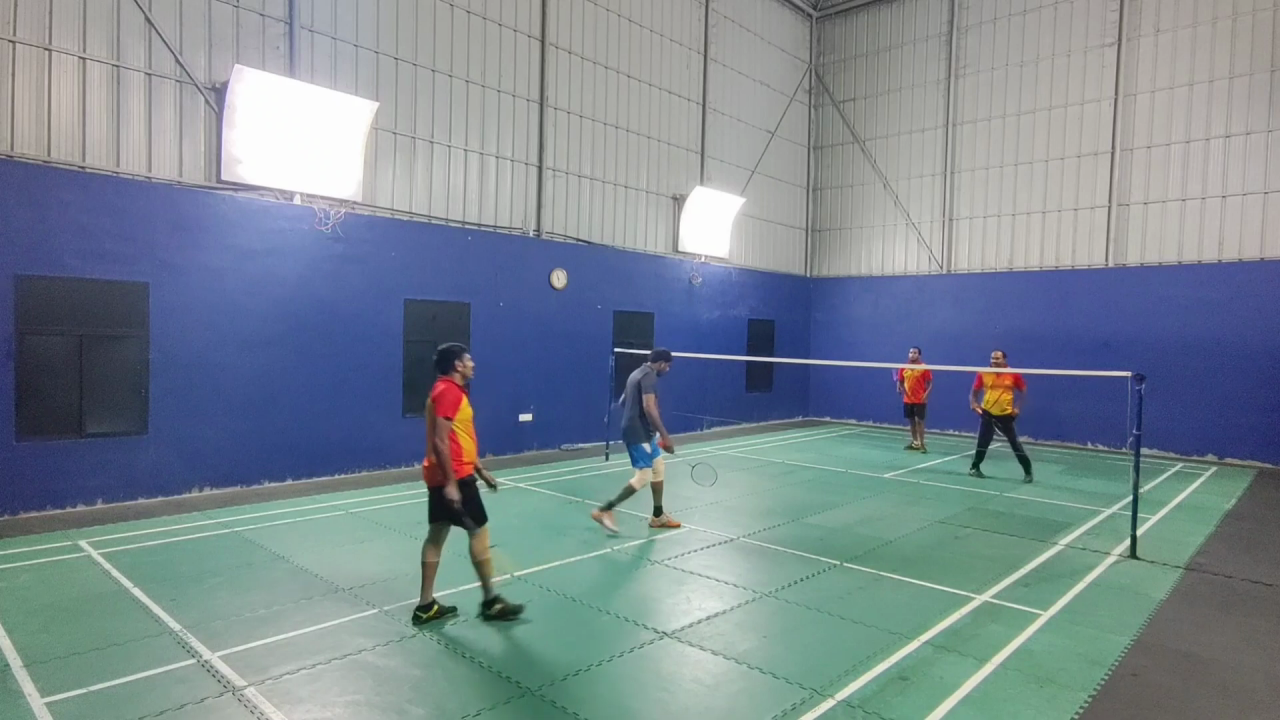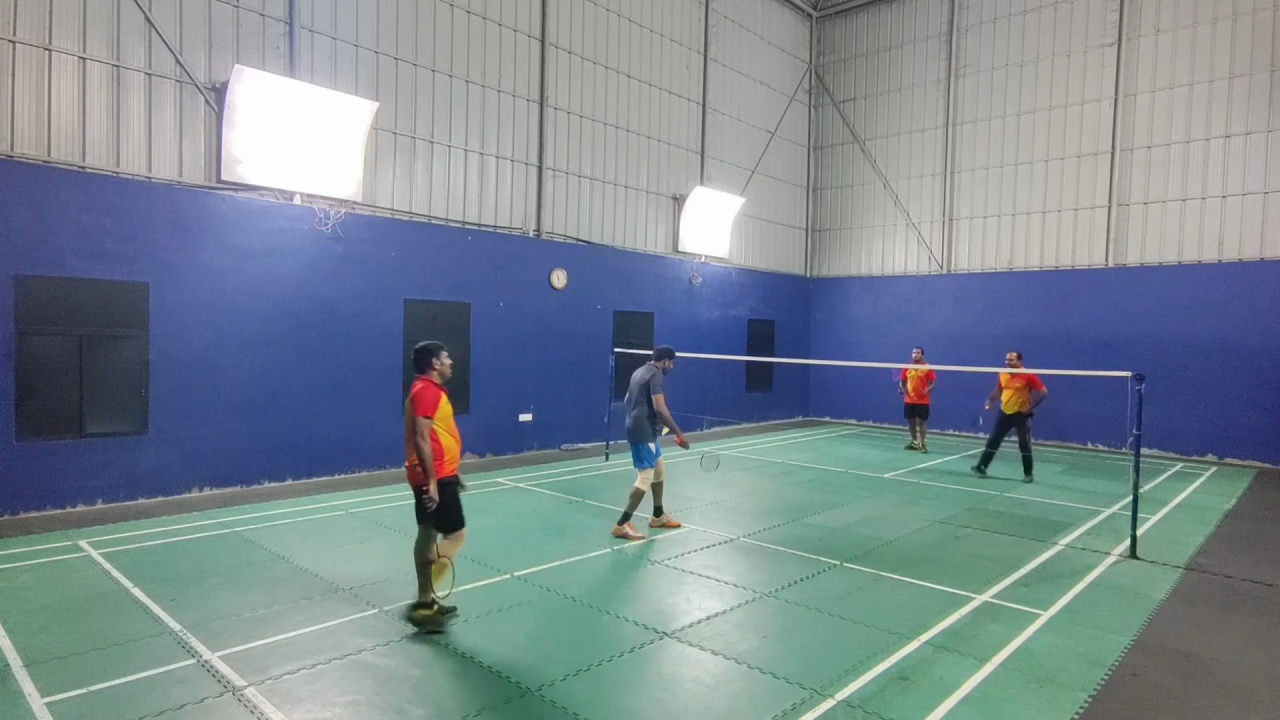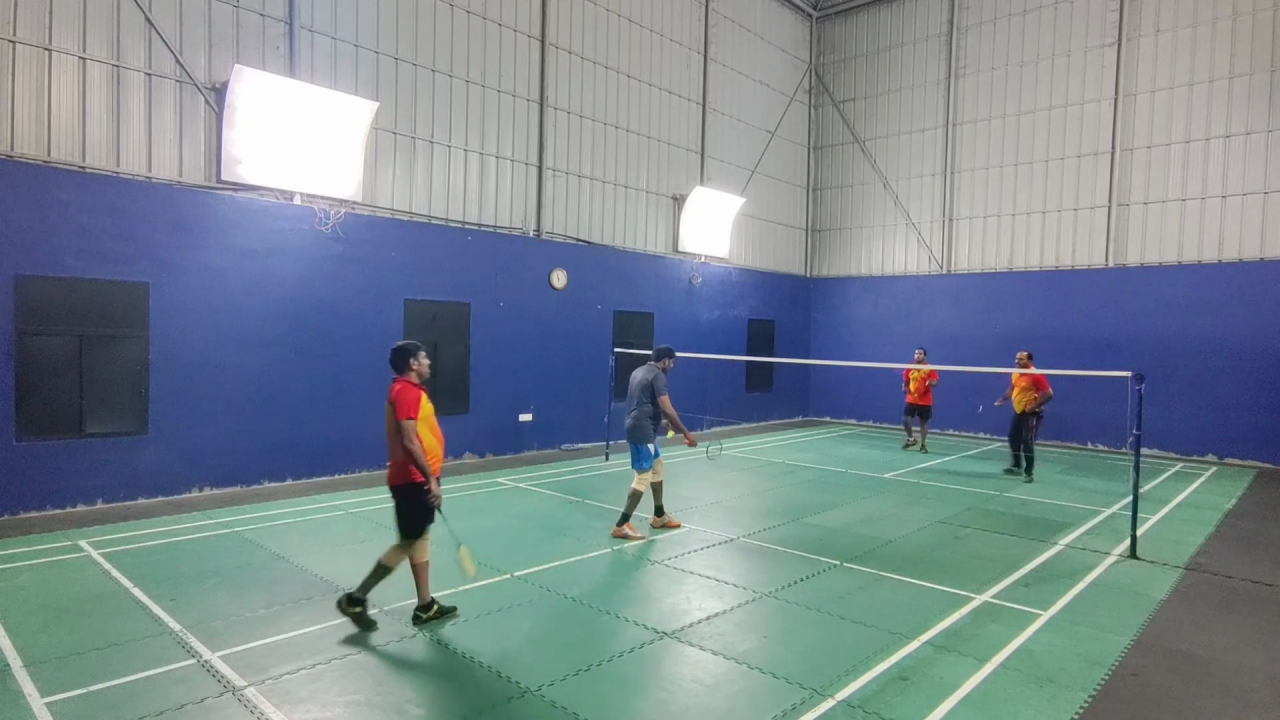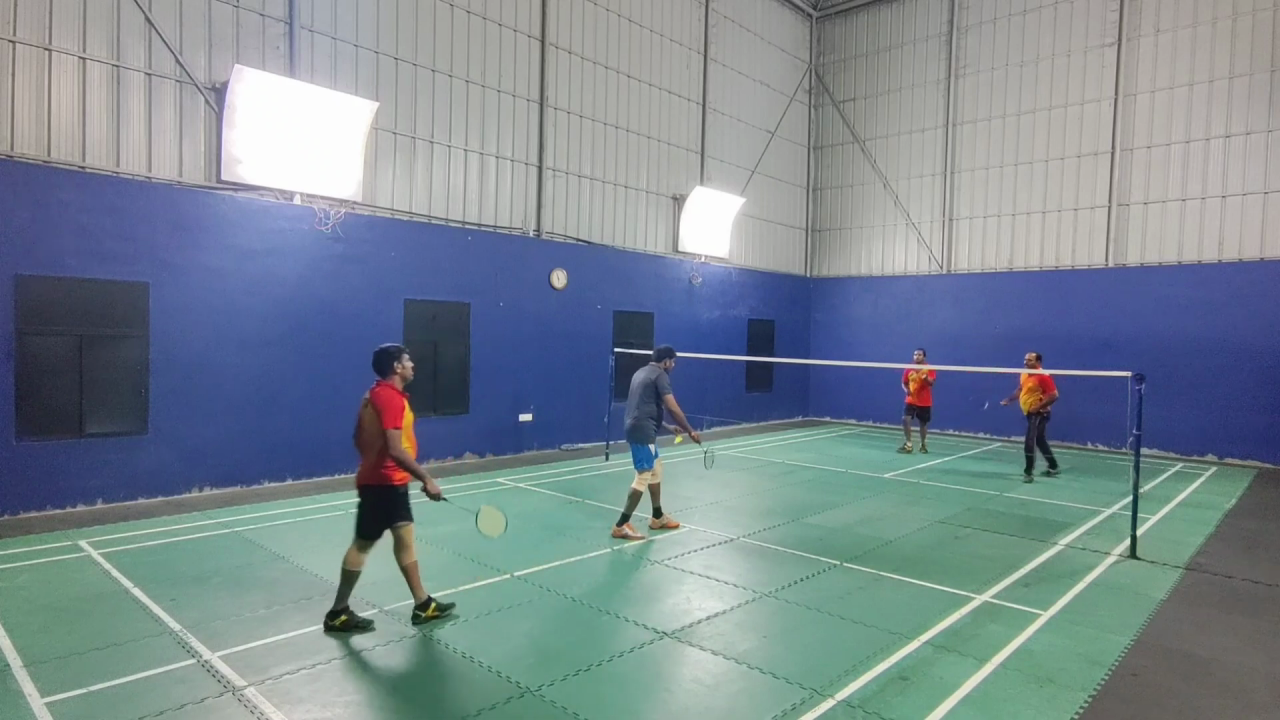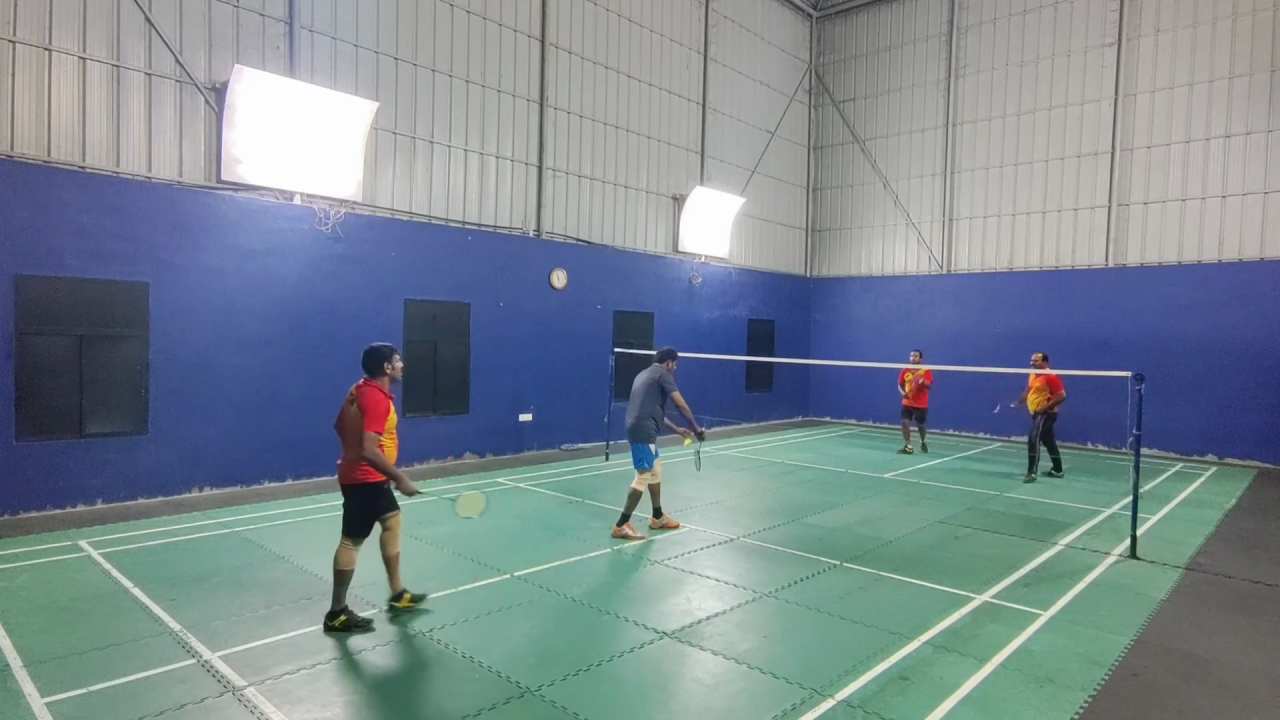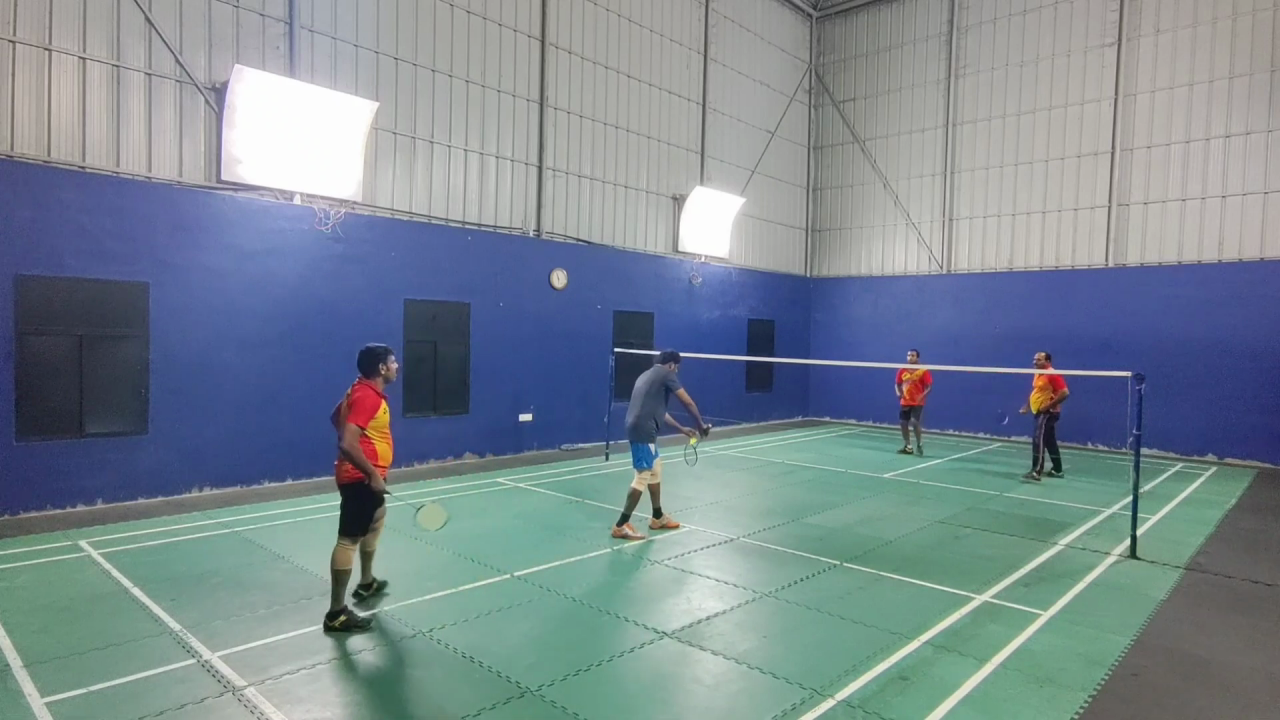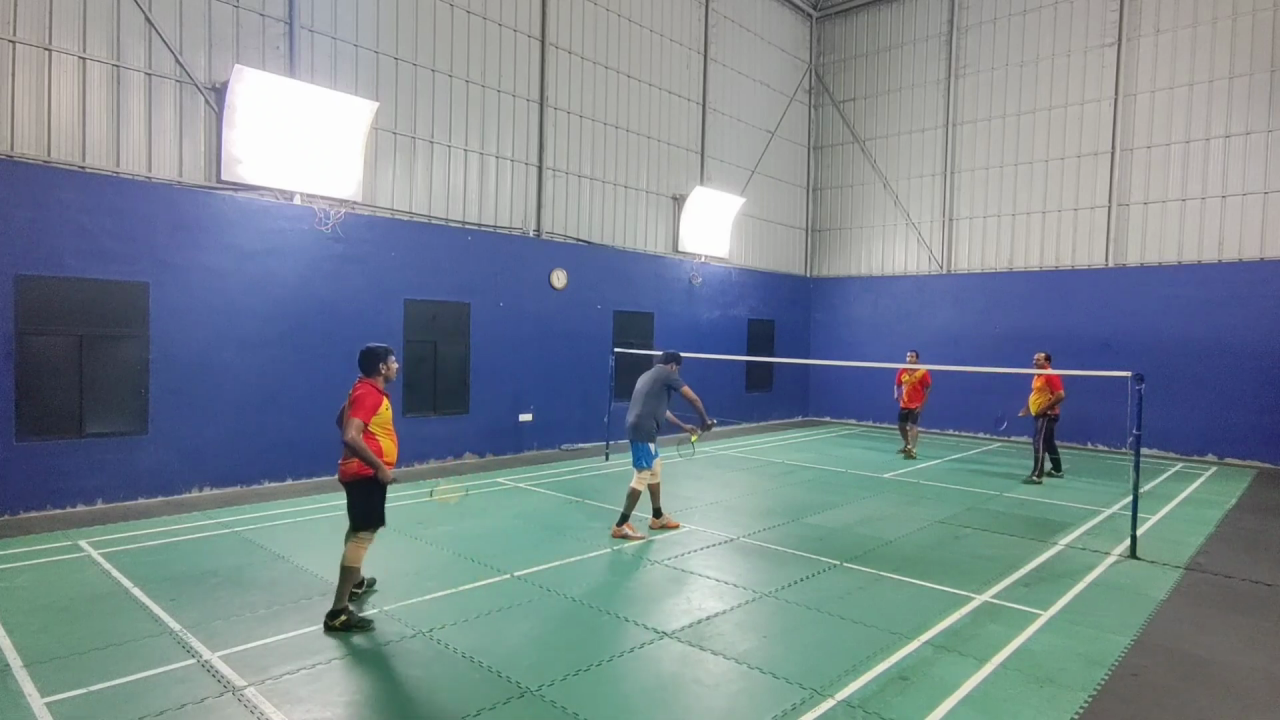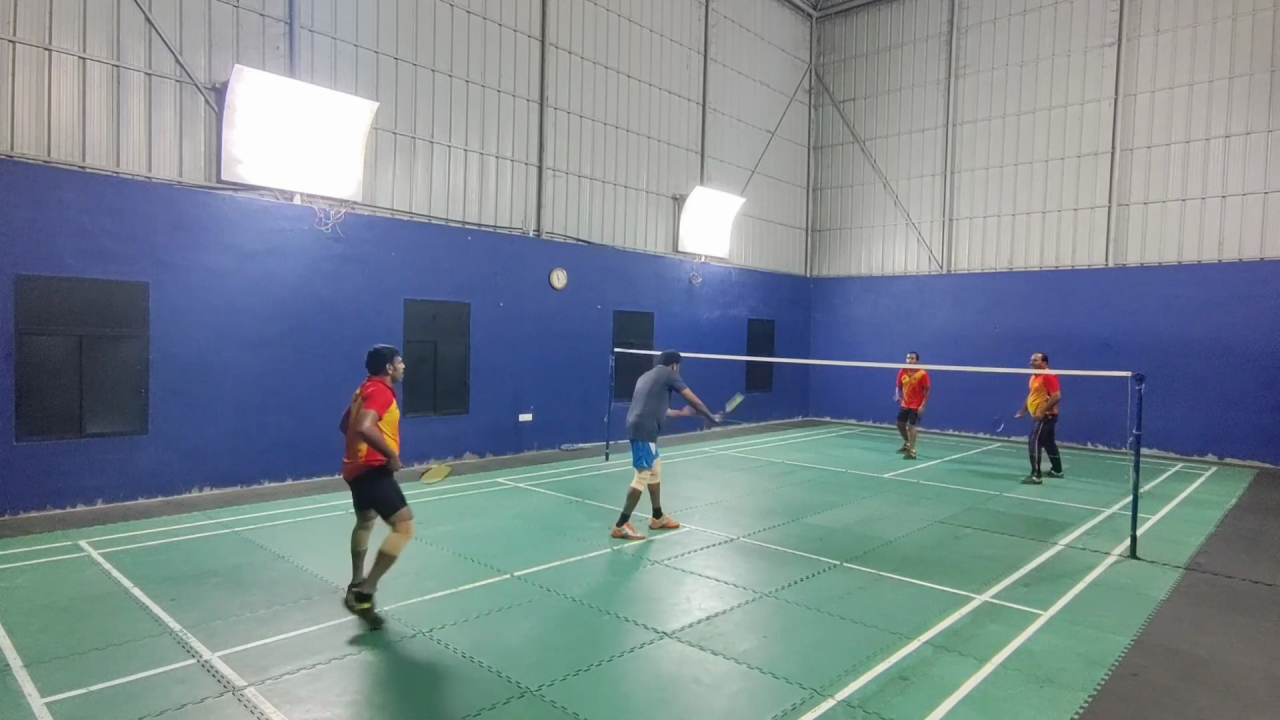
dt=0.2s
person 1, frame 1
left shoulder: (449, 391)
right shoulder: (448, 393)
right elbow: (440, 441)
left wrist: (480, 470)
right wrist: (451, 483)
left hip: (441, 476)
right hip: (452, 477)
left knee: (437, 534)
right knee: (479, 531)
left ankle: (426, 605)
right ankle: (491, 601)
person 1, frame 2
left shoulder: (428, 390)
right shoulder: (427, 391)
right elbow: (421, 440)
left wrist: (452, 472)
right wrist: (433, 481)
left hip: (433, 476)
right hip: (436, 478)
left knee: (428, 535)
right knee: (454, 535)
left ankle: (426, 602)
right ankle: (423, 606)
person 1, frame 3
left shoulder: (407, 391)
right shoulder: (408, 392)
right elbow: (409, 442)
right wrist: (431, 480)
left hip: (412, 478)
right hip: (414, 480)
left knee: (419, 539)
right knee: (409, 543)
left ankle: (425, 605)
right ankle: (355, 599)
person 1, frame 4
left shoulder: (377, 395)
right shoulder: (390, 398)
left elbow: (358, 437)
right elbow: (396, 450)
right wrist: (427, 479)
left hip: (389, 481)
right hip: (382, 483)
left knee: (404, 536)
right knee: (363, 543)
left ankle: (423, 604)
right ankle: (338, 613)
person 1, frame 5
left shoulder: (360, 390)
right shoulder: (376, 400)
left elbow: (339, 426)
right elbow: (370, 451)
right wrist: (401, 479)
left hip: (370, 478)
right hip: (364, 480)
left knee: (393, 521)
right knee: (352, 541)
left ankle: (398, 595)
right ankle: (337, 614)
person 1, frame 6
left shoulder: (361, 390)
right shoulder: (368, 398)
left elbow: (336, 418)
right elbow: (347, 444)
right wrist: (374, 475)
left hip: (360, 475)
right hip: (361, 478)
left knee: (376, 520)
right knee: (349, 540)
left ankle: (366, 583)
right ankle: (336, 613)
person 1, frame 7
left shoulder: (366, 390)
right shoulder: (369, 394)
left elbow: (341, 422)
right elbow: (350, 437)
right wrist: (379, 466)
left hip: (361, 473)
right hip: (367, 475)
left knee: (359, 531)
right knee: (362, 537)
left ankle: (356, 583)
right ankle: (338, 612)
person 1, frame 8
left shoulder: (366, 390)
right shoulder: (380, 391)
left elbow: (345, 426)
right elbow: (364, 428)
right wrist: (391, 455)
left hip: (356, 469)
right hip: (372, 469)
left knee: (365, 522)
right knee: (404, 526)
left ankle: (359, 583)
right ankle: (363, 592)
person 2, frame 1
left shoulder: (639, 373)
right shoulder: (649, 376)
left elbow: (623, 401)
right elbow: (649, 408)
right wrist: (665, 436)
left hip: (644, 431)
right hip: (638, 433)
left knee: (658, 468)
right knee: (643, 477)
left ankle: (658, 516)
right ankle: (604, 510)
person 2, frame 2
left shoulder: (641, 372)
right shoulder: (655, 375)
left elbow: (628, 400)
right elbow: (660, 408)
right wrist: (678, 434)
left hip: (643, 429)
right hip: (644, 431)
left knee: (659, 469)
right knee: (645, 477)
left ankle: (658, 516)
right ankle: (622, 524)
person 2, frame 3
left shoulder: (639, 372)
right shoulder: (657, 376)
right elbow: (667, 409)
left wrist: (659, 421)
right wrist: (686, 433)
left hip: (638, 428)
right hip: (642, 431)
left knee: (658, 468)
right knee: (643, 477)
left ankle: (659, 515)
right ankle: (621, 525)
person 2, frame 4
left shoulder: (642, 373)
right shoulder: (659, 376)
right elbow: (673, 408)
left wrist: (666, 426)
right wrist: (690, 431)
left hip: (638, 428)
right hip: (643, 431)
left knee: (656, 470)
right knee: (643, 477)
left ankle: (658, 517)
right ankle: (621, 526)
person 2, frame 5
left shoulder: (646, 374)
right shoulder: (663, 375)
right elbow: (681, 405)
left wrist: (676, 429)
right wrist: (696, 428)
left hip: (640, 428)
right hip: (643, 431)
left knee: (655, 470)
right knee: (643, 477)
left ankle: (658, 517)
right ankle: (621, 525)
person 2, frame 6
left shoulder: (648, 375)
right shoulder: (665, 374)
right elbow: (687, 402)
left wrist: (681, 429)
right wrist: (701, 425)
left hip: (640, 428)
right hip: (643, 430)
left knee: (655, 470)
right knee: (642, 476)
left ankle: (658, 517)
right ankle: (621, 525)
person 2, frame 7
left shoulder: (649, 375)
right shoulder: (667, 374)
right elbow: (693, 399)
left wrist: (683, 426)
right wrist: (705, 419)
left hip: (639, 428)
right hip: (643, 429)
left knee: (655, 469)
right knee: (642, 476)
left ankle: (658, 517)
right ankle: (621, 526)
person 2, frame 8
left shoulder: (648, 376)
right shoulder: (668, 375)
right elbow: (693, 401)
left wrist: (680, 413)
right wrist: (711, 417)
left hip: (639, 427)
right hip: (644, 430)
left knee: (655, 470)
right knee: (642, 475)
left ankle: (658, 517)
right ankle: (621, 525)
